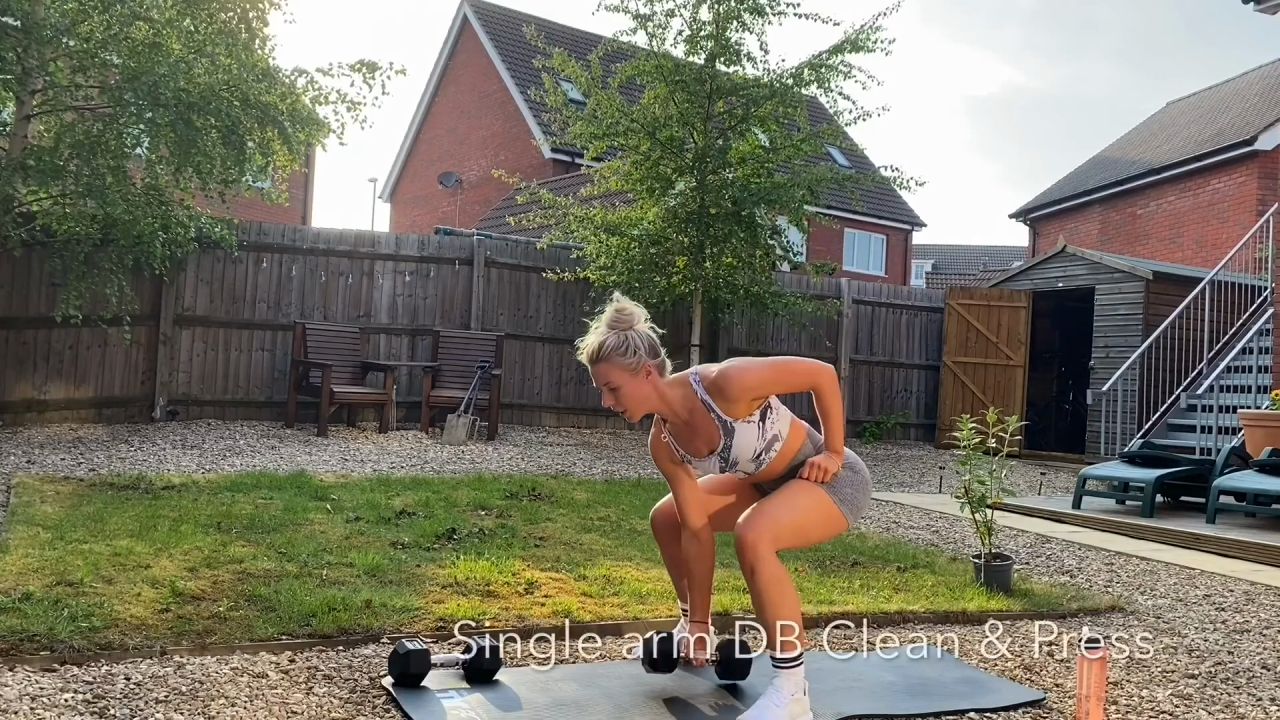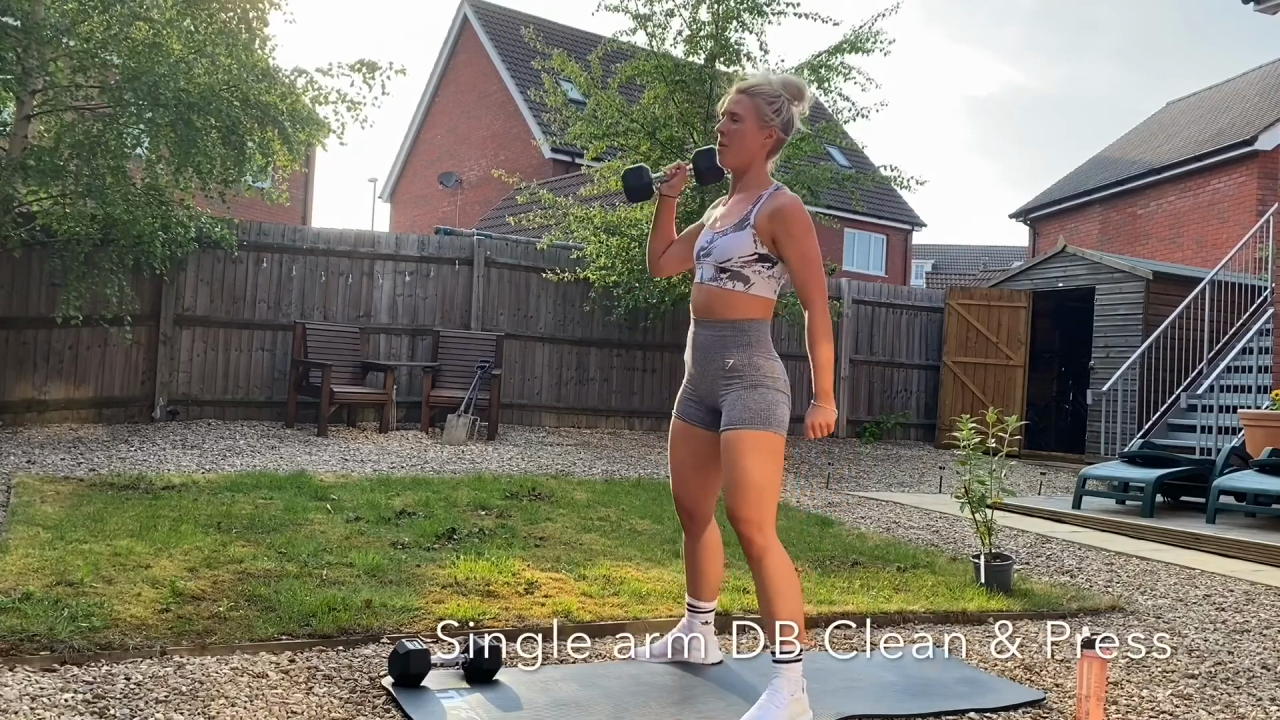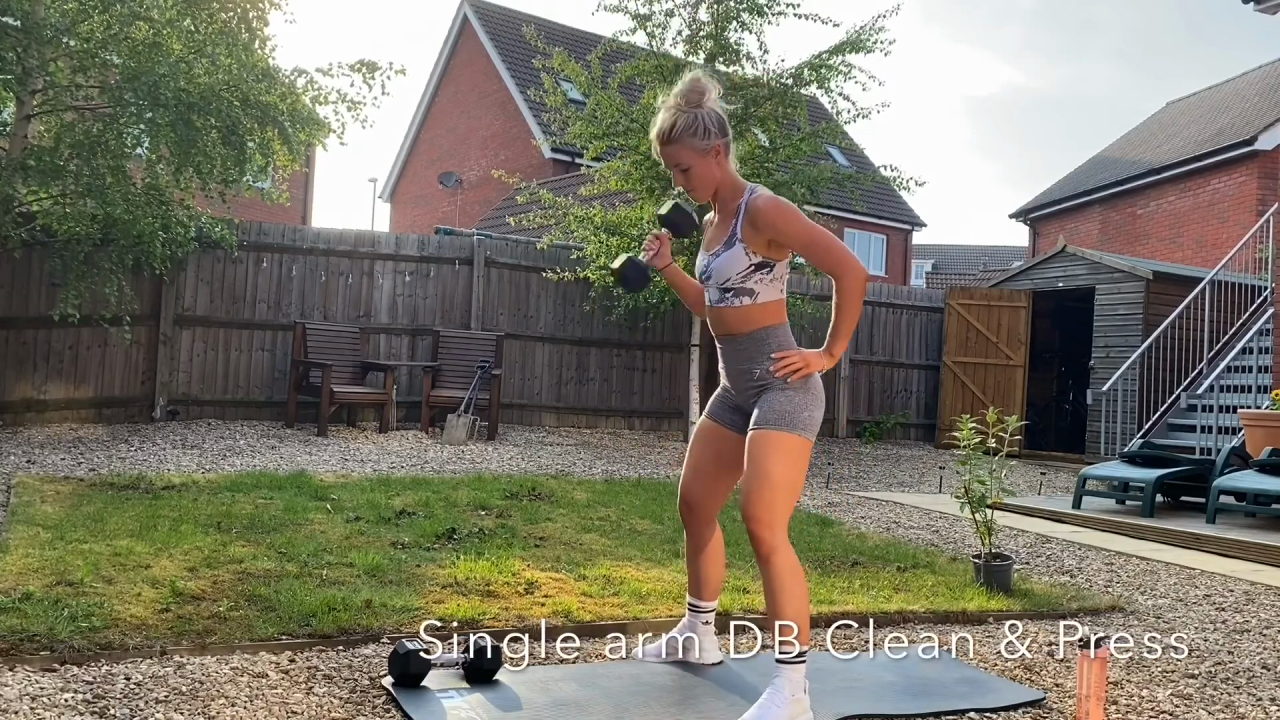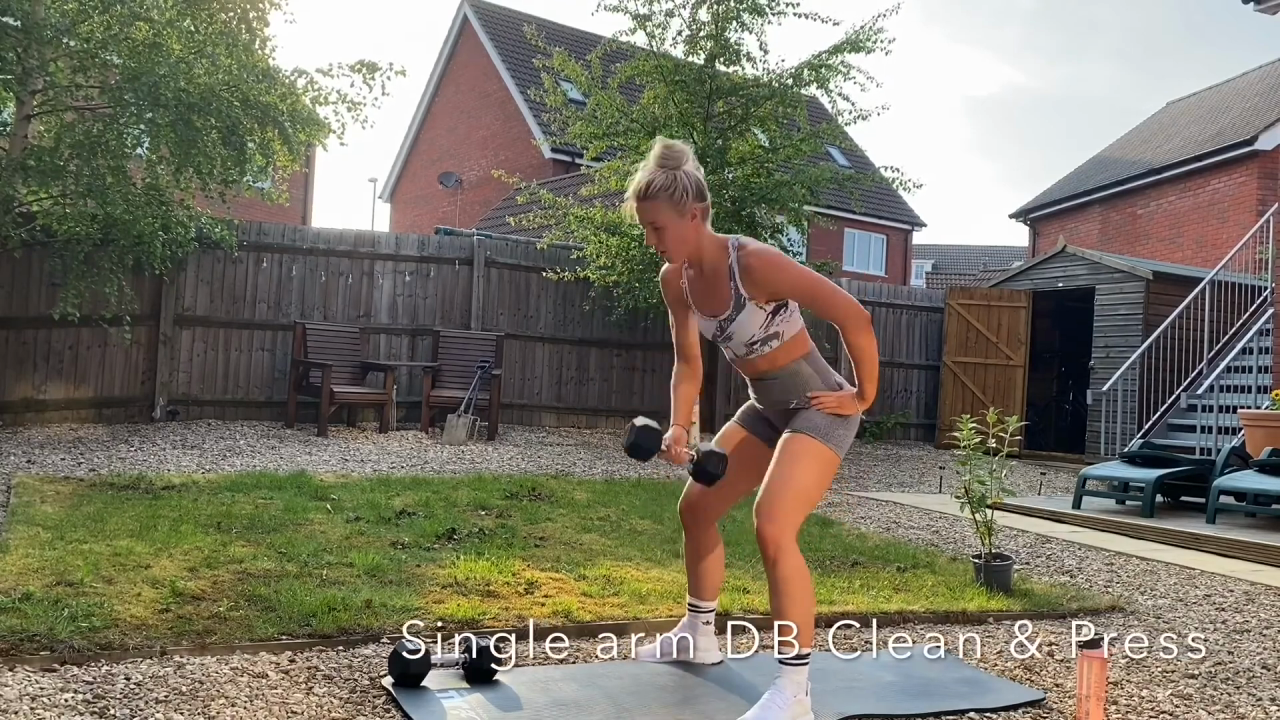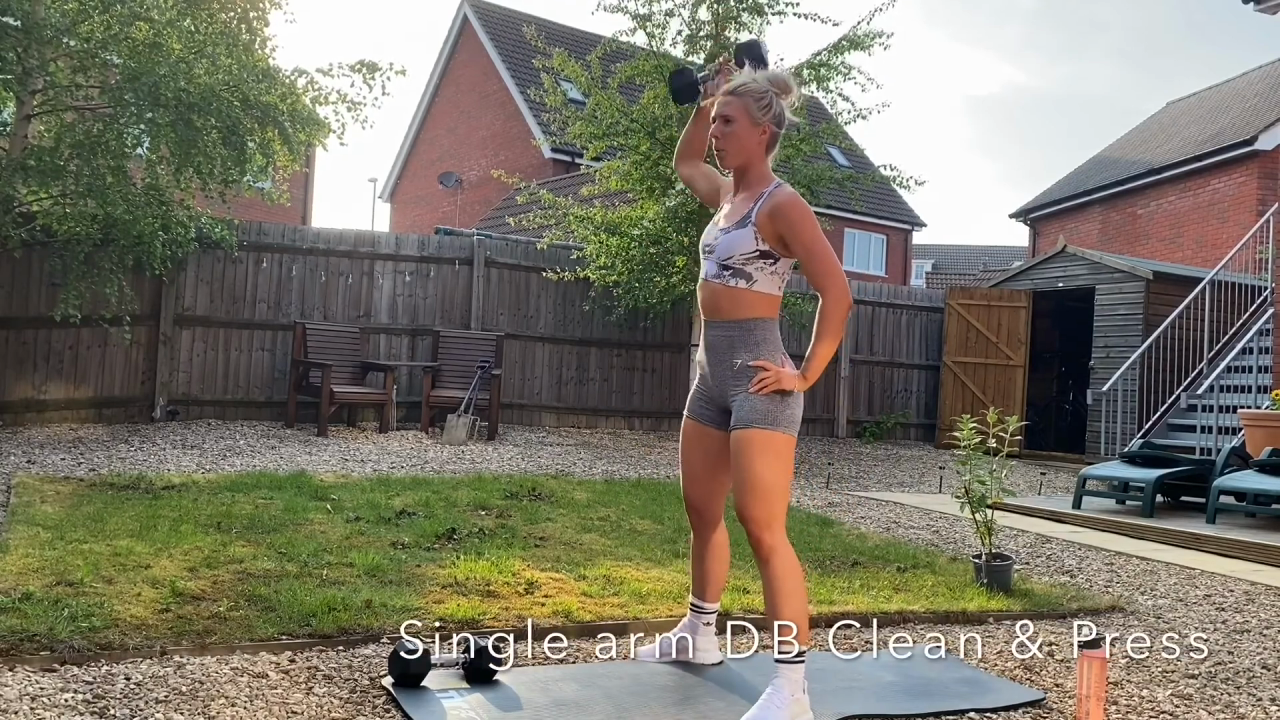
dt=1s
person 1, frame 1
left shoulder: (724, 383)
right shoulder: (663, 442)
left elbow: (823, 374)
right elbow: (695, 530)
left wrist: (834, 451)
right wrist: (699, 622)
left hip: (834, 478)
right hip: (772, 482)
left knee: (753, 535)
right knee: (666, 518)
right ankle: (693, 635)
person 1, frame 2
left shoulder: (782, 209)
right shoulder: (721, 206)
left elbow: (816, 306)
right elbow: (661, 266)
left wrist: (824, 396)
right wrist: (666, 201)
left hip: (749, 374)
right hip: (700, 373)
left knee: (752, 527)
right knee: (691, 511)
right ankle: (698, 634)
person 1, frame 3
left shoulder: (763, 209)
right shoulder: (713, 217)
left elbow: (850, 273)
right elbow: (709, 304)
left wrist: (830, 355)
right wrist: (665, 268)
left hip: (786, 386)
right hip: (736, 388)
left knee: (763, 527)
right knee: (695, 505)
right ankle: (699, 635)
person 1, frame 4
left shoulder: (757, 263)
right shoulder: (675, 279)
left elbow: (854, 315)
right elbow: (687, 362)
left wrist: (864, 395)
right wrist: (680, 429)
left hip: (814, 404)
right hip: (763, 405)
left knee: (772, 531)
right knee: (695, 508)
right ankle: (698, 633)
person 1, frame 5
left shoulder: (782, 204)
right shoulder: (731, 195)
left elbow: (838, 296)
right elbow: (685, 165)
left wrist: (806, 376)
right wrist: (702, 109)
left hip: (760, 382)
right hip: (713, 378)
left knee: (762, 528)
right knee: (701, 511)
right ankle: (699, 635)
